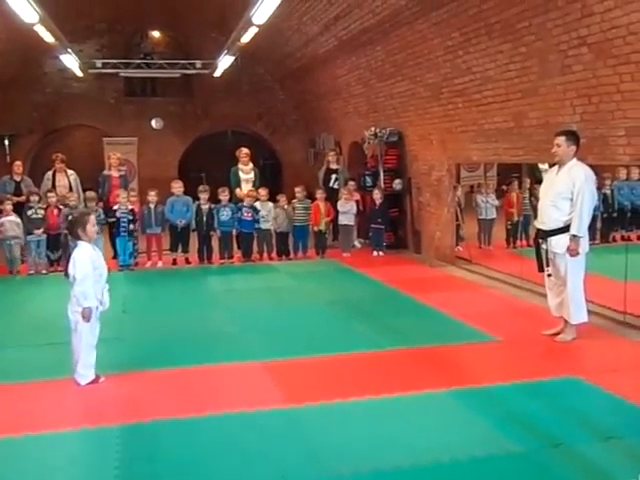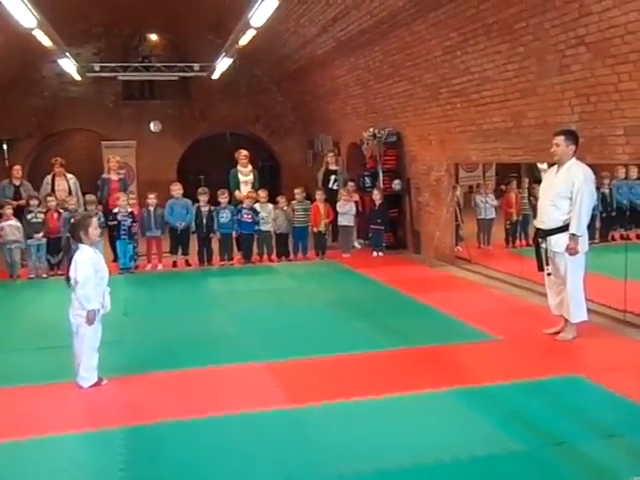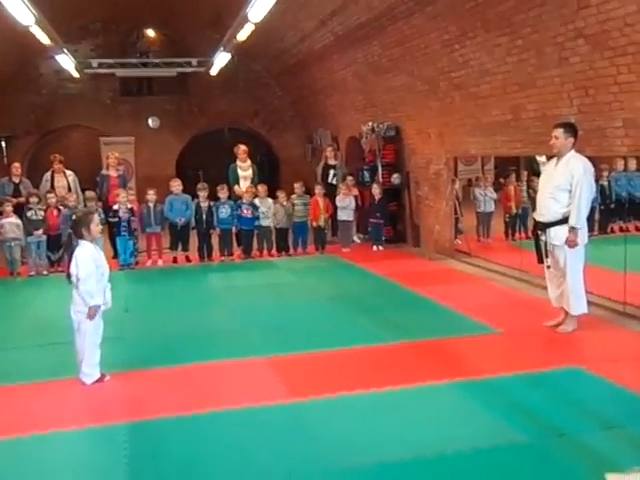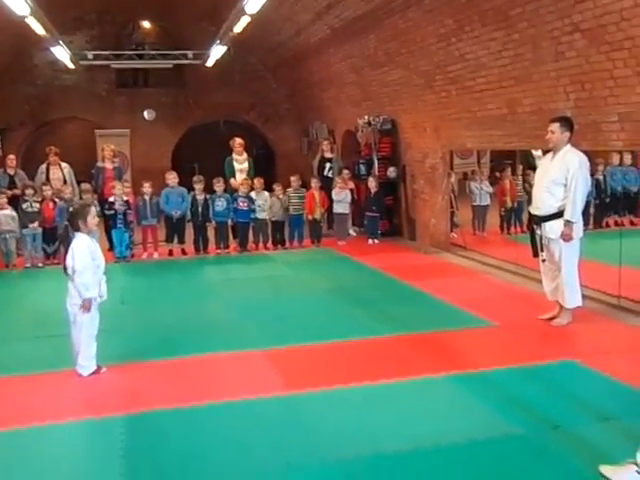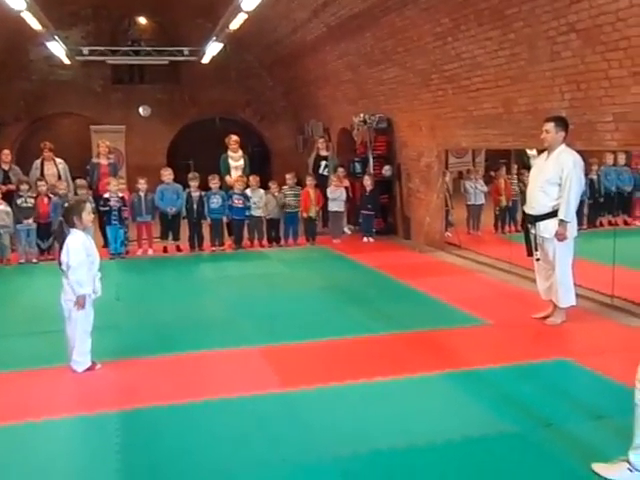
dt=0.1s
person 1, frame 1
left shoulder: (581, 173)
right shoulder: (552, 173)
left elbow: (583, 208)
left wrist: (575, 239)
right wrist: (539, 232)
left hip: (566, 238)
right hip: (549, 237)
left knee: (570, 282)
right knee: (554, 282)
left ankle: (572, 327)
right ankle: (562, 322)
person 1, frame 2
left shoulder: (580, 172)
right shoulder: (551, 172)
left elbow: (582, 207)
left wrist: (574, 238)
right wrist: (539, 231)
left hip: (566, 237)
right hip: (548, 237)
left knee: (570, 281)
right knee: (554, 281)
left ankle: (572, 326)
right ankle: (563, 321)
person 1, frame 3
left shoulder: (579, 165)
right shoulder: (550, 165)
left elbow: (581, 200)
left wrist: (574, 230)
right wrist: (538, 224)
left hip: (565, 230)
right hip: (548, 229)
left knee: (570, 274)
right knee: (554, 273)
left ankle: (572, 318)
right ankle: (563, 313)
person 1, frame 4
left shoulder: (575, 159)
right shoulder: (546, 159)
left elbow: (576, 194)
left wrist: (569, 224)
right wrist: (535, 218)
left hip: (561, 224)
right hip: (544, 223)
left knee: (565, 267)
right knee: (549, 267)
left ankle: (567, 311)
right ankle: (558, 306)
person 1, frame 5
left shoulder: (569, 159)
right shoulder: (541, 159)
left elbow: (570, 194)
left wrist: (563, 224)
right wrist: (529, 217)
left hip: (555, 223)
right hip: (538, 222)
left knee: (559, 266)
right knee: (543, 266)
left ankle: (561, 310)
right ankle: (552, 305)
person 2, frame 1
left shoulder: (90, 249)
right shoulder: (83, 253)
right elbow: (82, 283)
right wrist: (86, 306)
left hip: (91, 303)
right hip: (85, 305)
left knee: (86, 339)
right knee: (85, 340)
left ankle: (84, 372)
right ankle: (85, 376)
person 2, frame 2
left shoulder: (91, 252)
right shoulder: (84, 256)
right elbow: (84, 285)
right wrist: (90, 309)
left hip: (91, 306)
right hip: (86, 308)
left knee: (89, 342)
right knee: (87, 343)
left ankle: (87, 375)
right ankle: (87, 378)
person 2, frame 3
left shoulder: (91, 248)
right shoulder: (84, 252)
right elbow: (86, 282)
right wrist: (92, 304)
left hip: (92, 302)
right hip: (87, 305)
left knee: (91, 338)
right knee: (89, 339)
left ankle: (90, 371)
right ankle: (90, 375)
person 2, frame 4
left shoulder: (87, 241)
right shoulder: (81, 244)
right elbow: (82, 273)
right wrist: (87, 297)
left hip: (88, 294)
right hip: (83, 297)
left knee: (87, 330)
right knee: (85, 331)
left ankle: (86, 363)
right ankle: (86, 367)
person 2, frame 5
left shoulder: (82, 237)
right shoulder: (76, 240)
right elbow: (76, 270)
right wrist: (81, 294)
left hip: (83, 291)
right hip: (78, 293)
left knee: (82, 327)
right knee: (80, 327)
left ankle: (81, 359)
right ankle: (81, 363)
